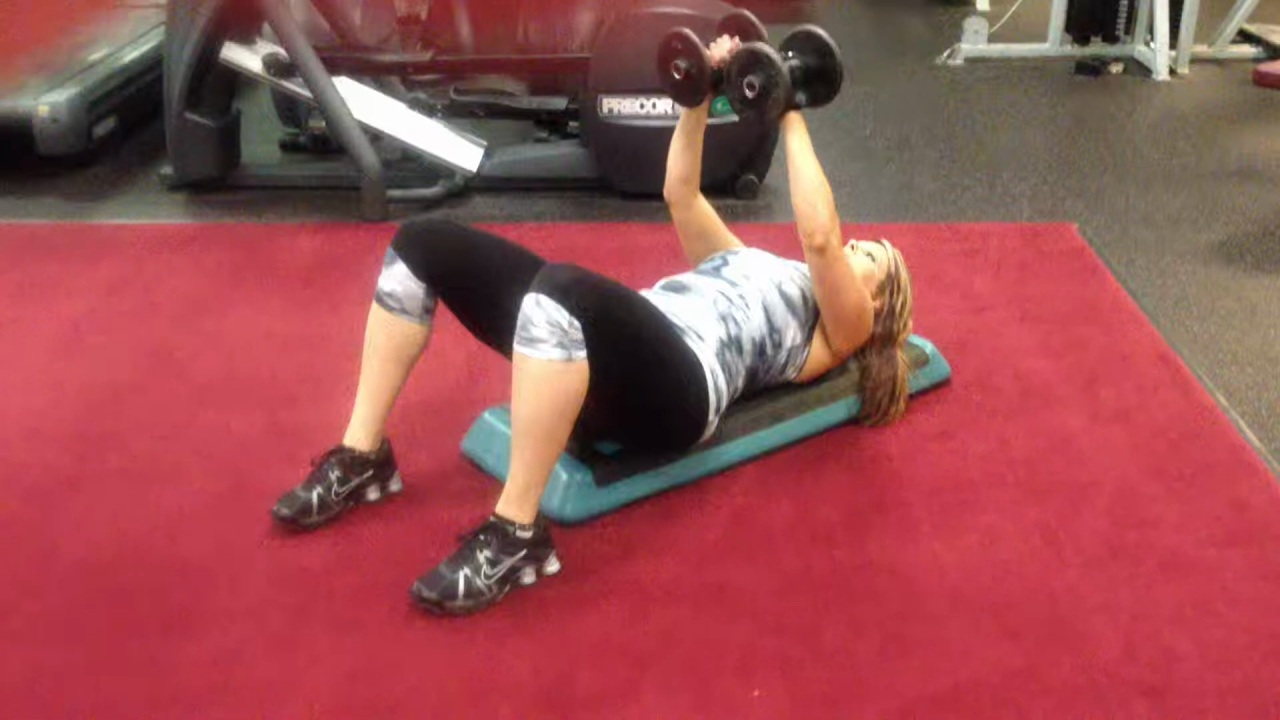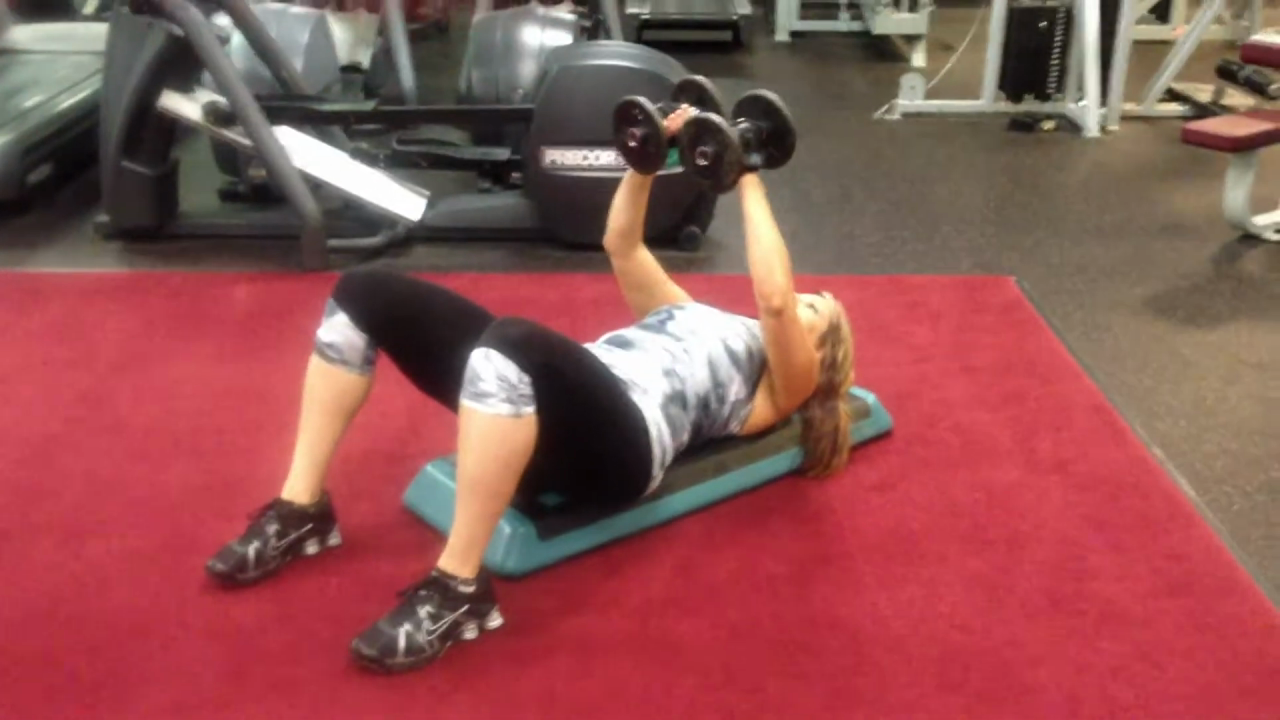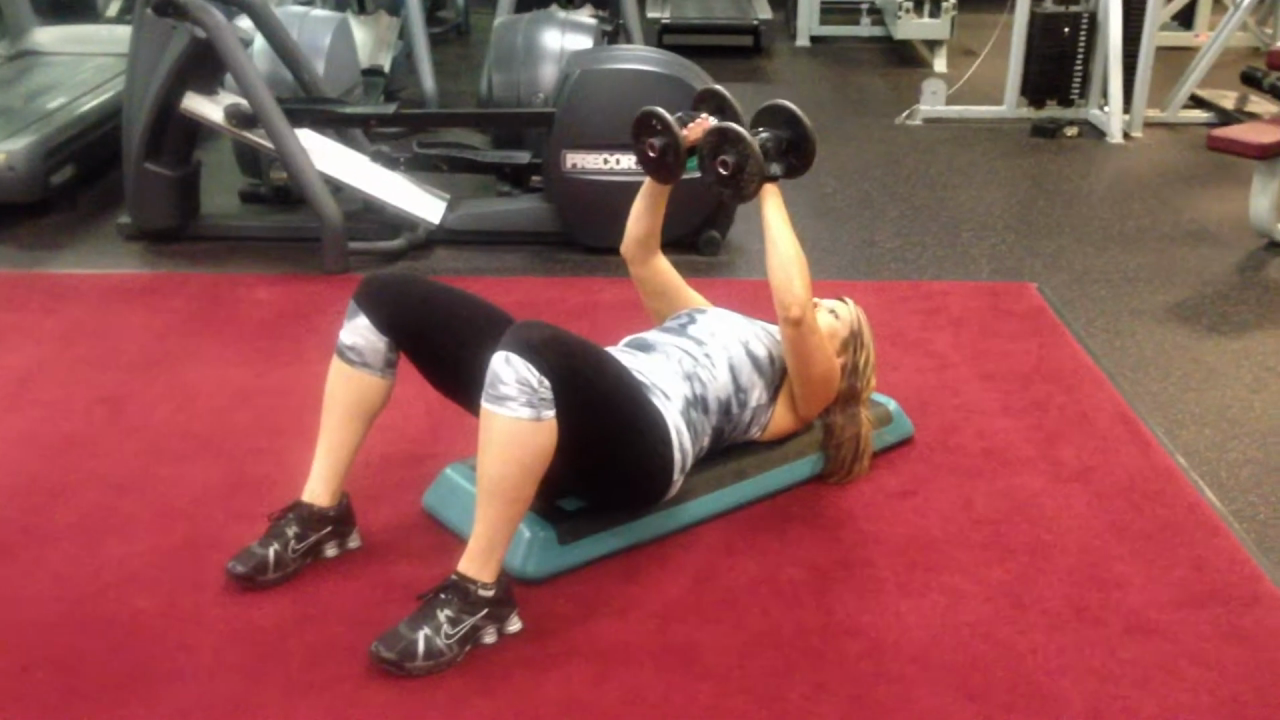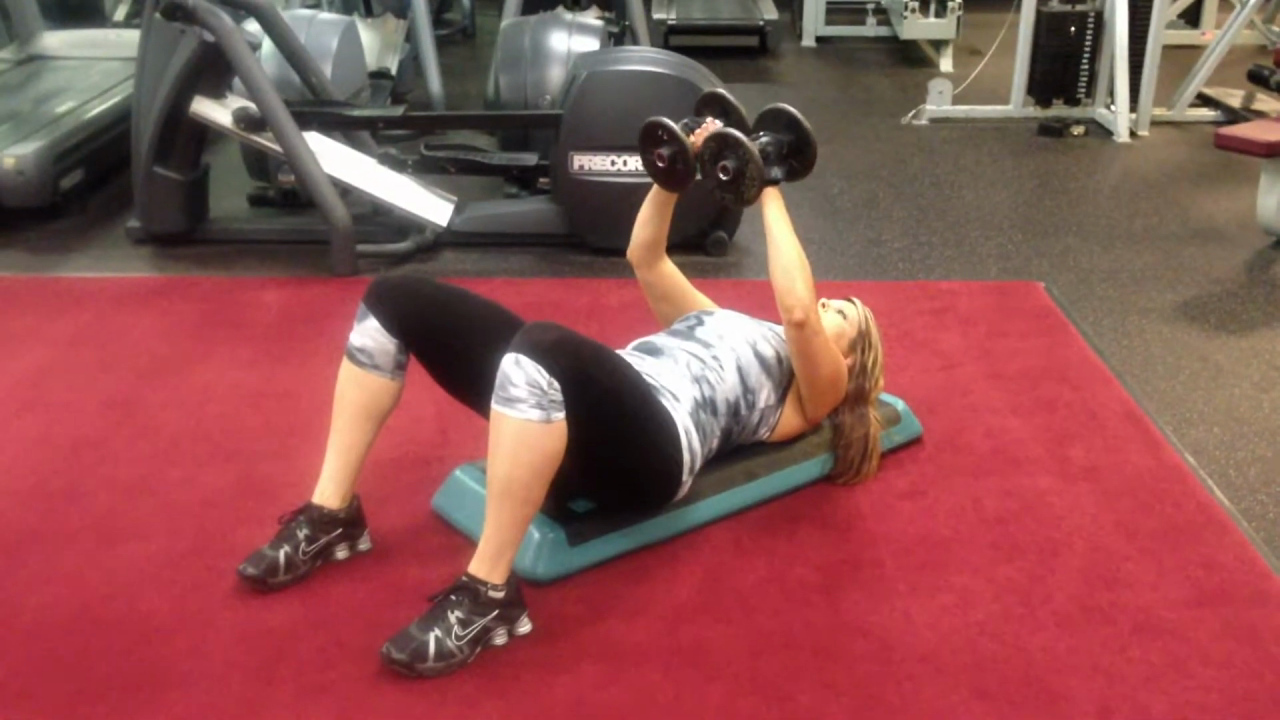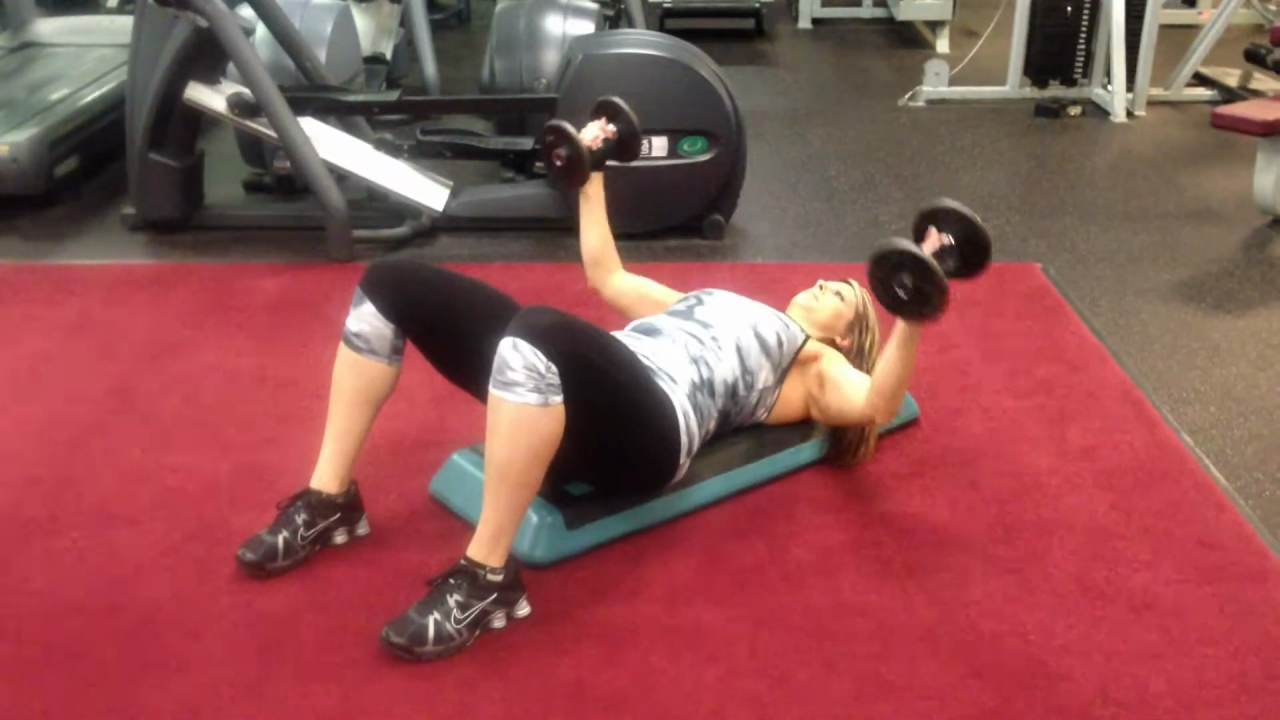
dt=1s
person 1, frame 1
left shoulder: (844, 325)
right shoulder: (757, 264)
left elbow: (818, 236)
right elbow: (681, 196)
left wrist: (792, 118)
right wrist: (698, 98)
left hip: (679, 382)
right hip: (604, 346)
left knee: (561, 288)
right knee: (421, 243)
left ankle: (516, 533)
right ankle: (362, 457)
person 1, frame 2
left shoulder: (785, 380)
right shoulder: (701, 318)
left elbow: (774, 298)
right elbow: (623, 247)
left wrist: (750, 181)
left hip: (623, 435)
right hip: (553, 395)
left knee: (510, 342)
right knee: (364, 294)
left ankle: (458, 589)
right ankle: (301, 510)
person 1, frame 3
left shoulder: (804, 389)
right shoulder: (718, 323)
left elbow: (793, 309)
right elbow: (640, 254)
left wrist: (769, 192)
left hip: (645, 439)
right hip: (574, 401)
left knee: (530, 342)
right knee: (386, 296)
left ankle: (478, 592)
right ankle: (320, 513)
person 1, frame 4
left shoulder: (815, 389)
right shoulder: (725, 322)
left elbow: (797, 311)
right elbow: (646, 259)
left wrist: (769, 196)
left hip: (652, 442)
right hip: (583, 402)
left knee: (540, 345)
right knee: (396, 296)
left ankle: (488, 593)
right ankle: (331, 515)
person 1, frame 5
left shoulder: (815, 366)
right shoulder: (709, 302)
left elbow: (873, 404)
right elbow: (607, 276)
left wrist: (909, 310)
right wrist: (592, 174)
left hip: (651, 424)
right hip: (567, 385)
left knee: (537, 329)
right knee: (392, 281)
left ankle: (486, 578)
right ankle: (328, 500)
